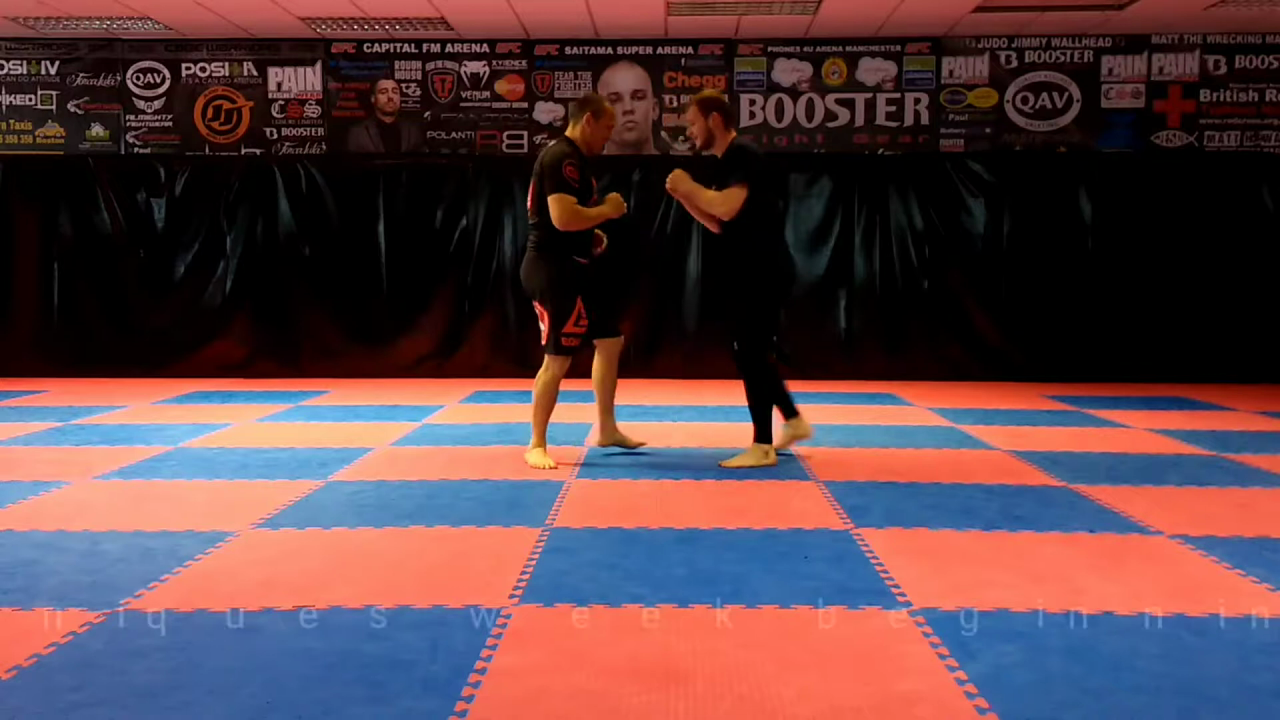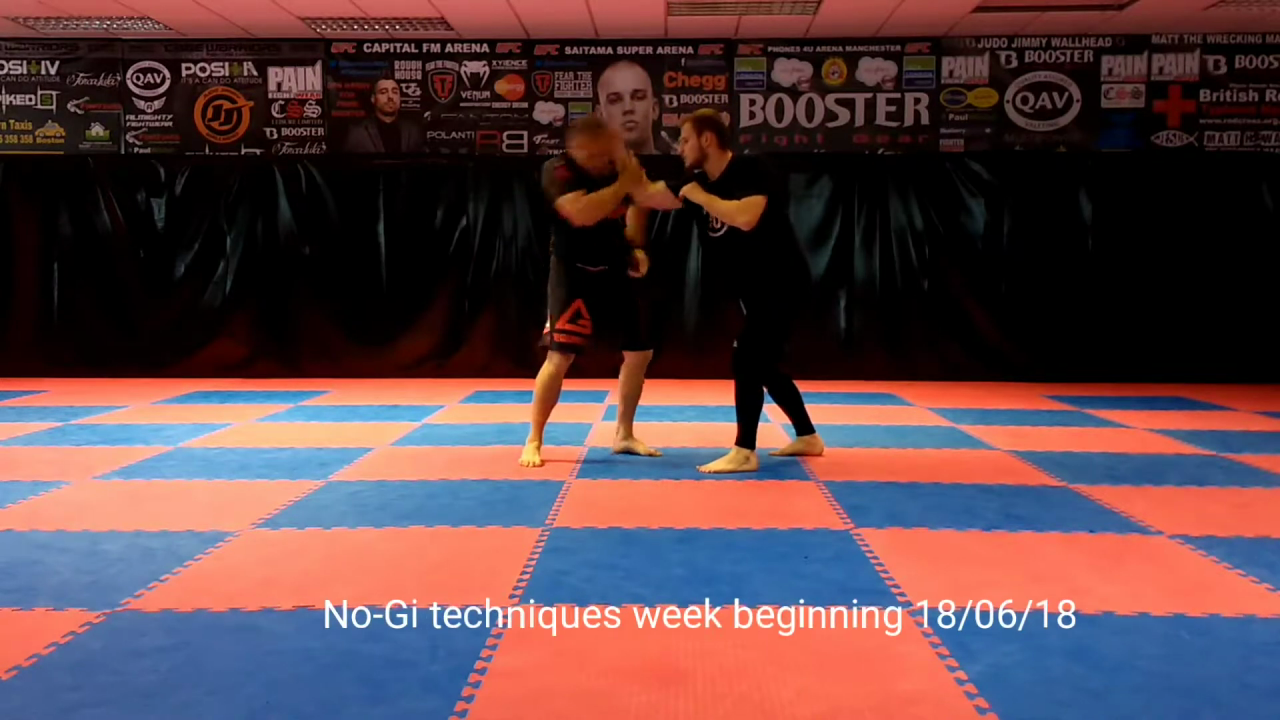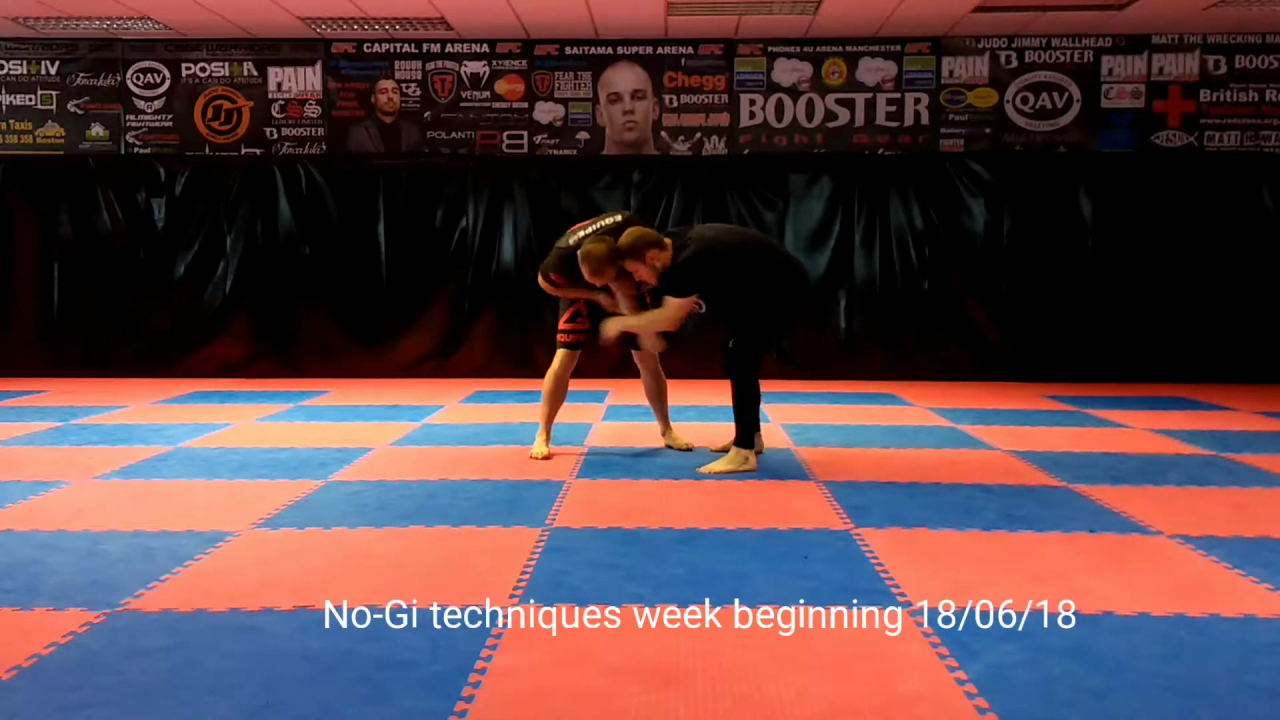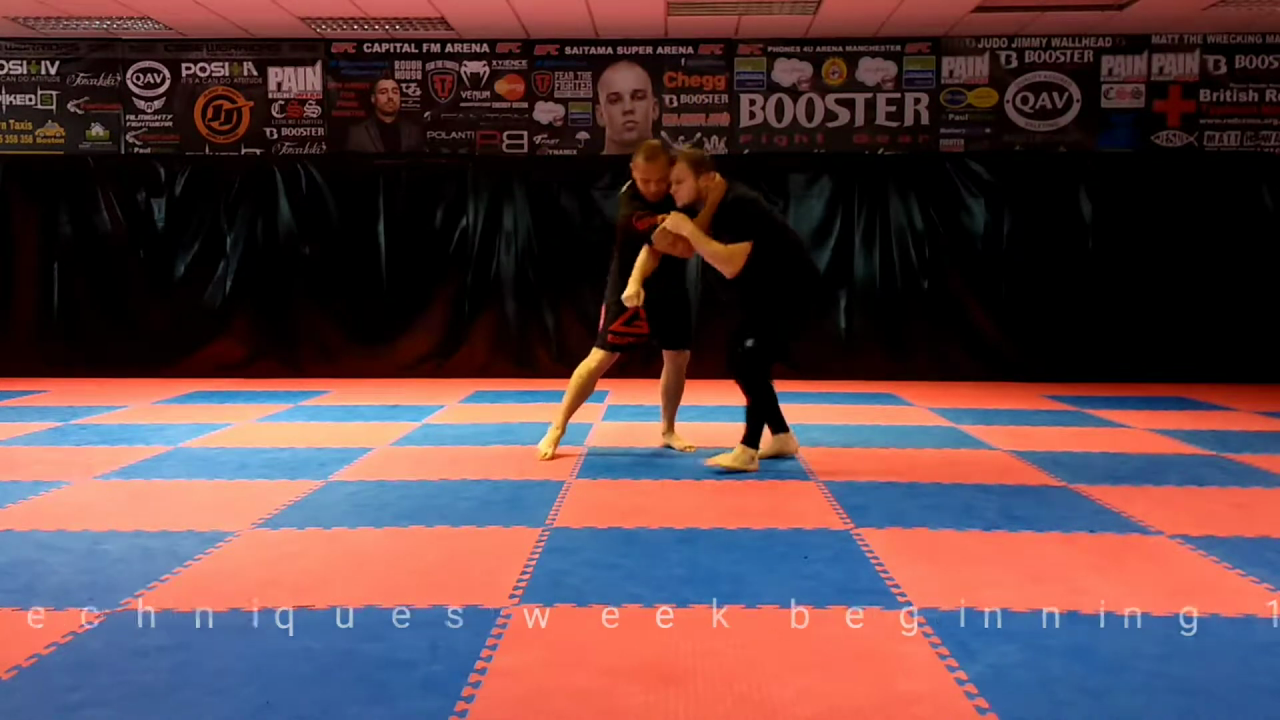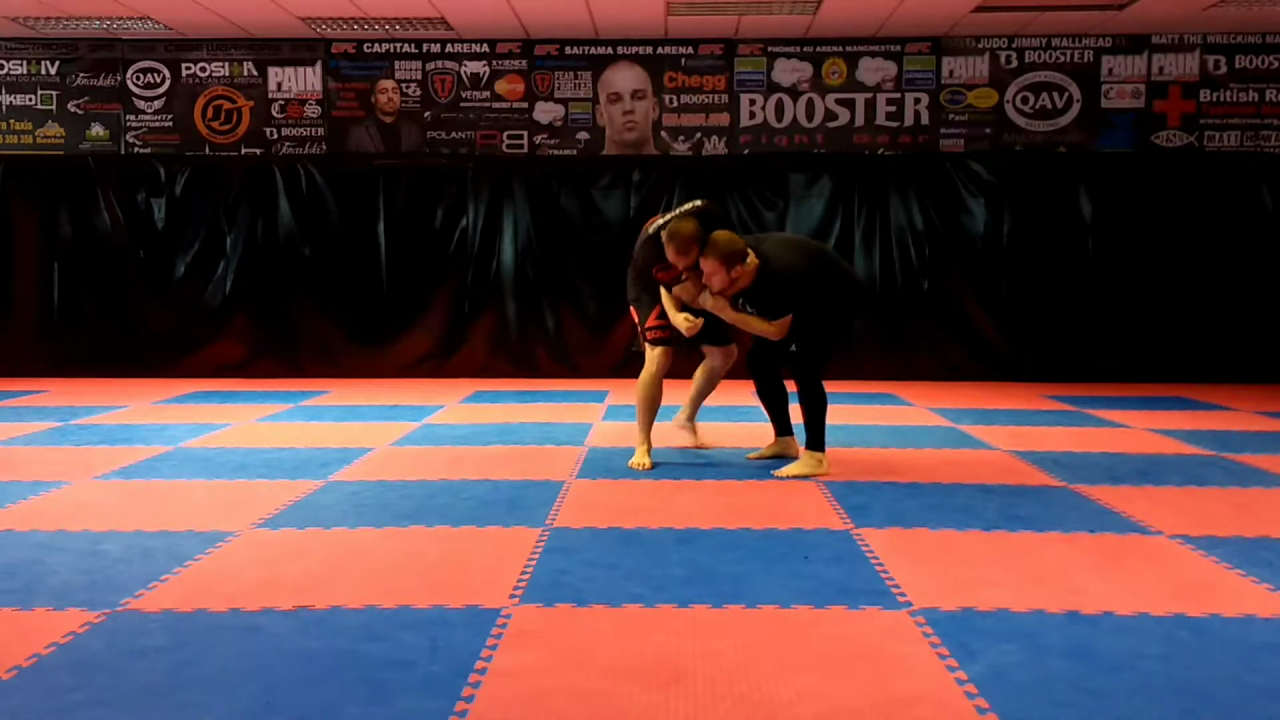
dt=1s
person 1, frame 1
left shoulder: (574, 158)
right shoulder: (562, 158)
right elbow: (562, 217)
left wrist: (591, 232)
right wrist: (607, 210)
left hip: (572, 267)
right hip: (552, 269)
left knee: (610, 341)
right knee: (558, 359)
left ankle: (607, 429)
right ankle: (536, 445)
person 1, frame 2
left shoulder: (619, 168)
right shoulder: (559, 170)
left elbow: (637, 208)
right elbow: (583, 213)
left wrist: (635, 247)
right wrist: (625, 183)
left hip: (616, 273)
right hip: (572, 273)
left knee: (640, 352)
right knee: (560, 358)
left ankle: (624, 435)
right ankle: (533, 440)
person 1, frame 3
right shoulder: (564, 256)
right elbow: (545, 282)
left wrist: (633, 287)
right wrist: (597, 295)
left hip: (626, 286)
right hip: (578, 290)
left knee: (648, 358)
right knee: (565, 358)
left ankle: (666, 430)
right ankle: (543, 436)
person 1, frame 4
right shoulder: (631, 205)
right elbow: (682, 248)
right wrist: (712, 202)
left hip: (671, 282)
right hip: (631, 282)
left knee: (678, 357)
right knee: (601, 358)
left ankle: (667, 431)
right ankle: (556, 430)
person 1, frame 5
right shoulder: (648, 249)
right elbow: (695, 297)
left hip: (690, 289)
right hip: (650, 289)
left knee: (725, 355)
right knee: (658, 359)
left ankle: (687, 416)
right ankle: (643, 445)
person 2, frame 1
left shoulder: (742, 154)
right shoulder: (730, 159)
left elbow: (727, 208)
right elbow: (718, 224)
left wrist: (688, 185)
right wrist: (683, 195)
left hip: (761, 274)
right hip: (755, 274)
left knee: (749, 355)
right knee: (752, 352)
left ankle: (763, 446)
right ankle: (793, 420)
person 2, frame 2
left shoulder: (749, 170)
right shoulder: (701, 183)
left elbow: (747, 219)
right elbow: (656, 199)
left wrist: (703, 196)
left hip: (782, 285)
right hip: (755, 289)
left knee: (746, 359)
right knee: (765, 365)
left ankle: (744, 452)
right ankle: (808, 438)
person 2, frame 3
left shoulder: (692, 259)
right shoulder: (675, 248)
left elbow: (668, 321)
left wrist: (620, 323)
left hip: (784, 288)
right hip: (760, 290)
left knee: (741, 360)
right knee: (736, 359)
left ankle: (744, 453)
right ankle: (751, 436)
person 2, frame 4
left shoulder: (739, 204)
left elbow: (731, 265)
left wrist: (690, 231)
right wrist: (674, 229)
left hip: (788, 289)
right hip: (757, 292)
left knee: (751, 363)
right knee: (741, 361)
left ankle: (748, 450)
right ankle: (782, 436)
person 2, frame 5
left shoulder: (777, 278)
right shoulder: (739, 254)
left elbow: (777, 331)
left wrist: (726, 312)
left hip: (832, 296)
right hip: (801, 300)
left knee: (803, 364)
right knee: (759, 360)
left ankle: (815, 457)
right ankle: (785, 441)
